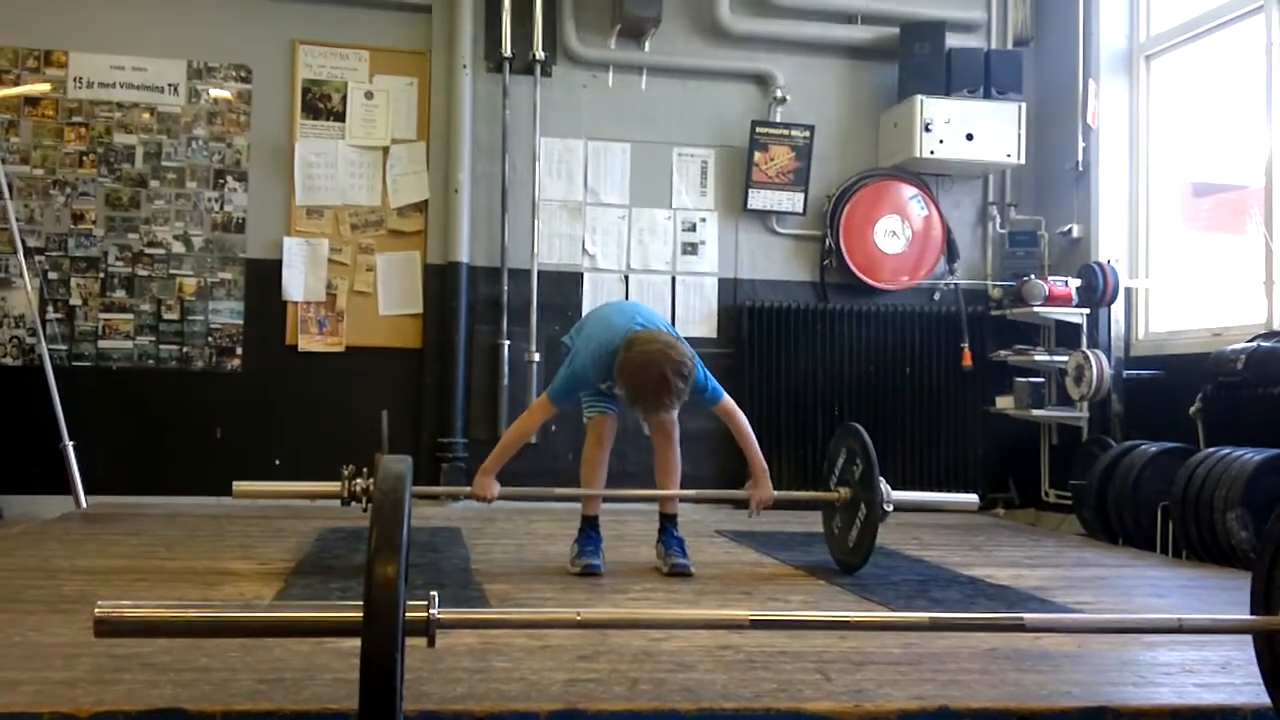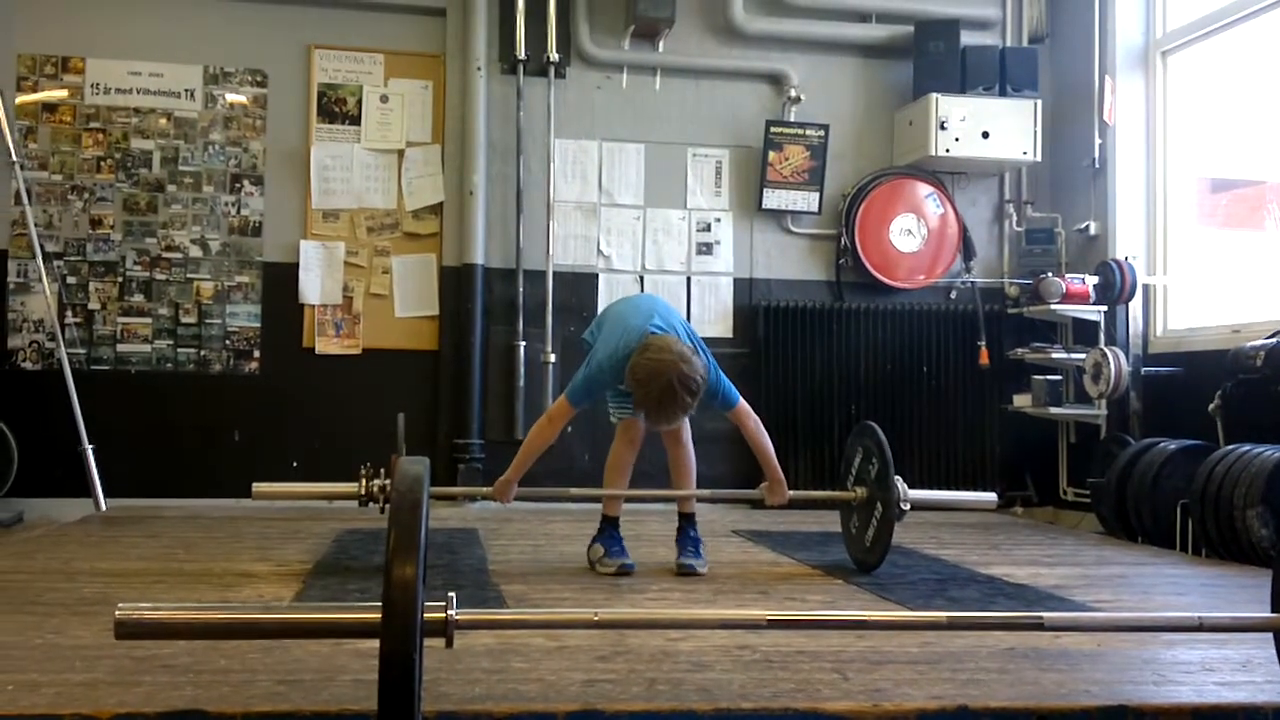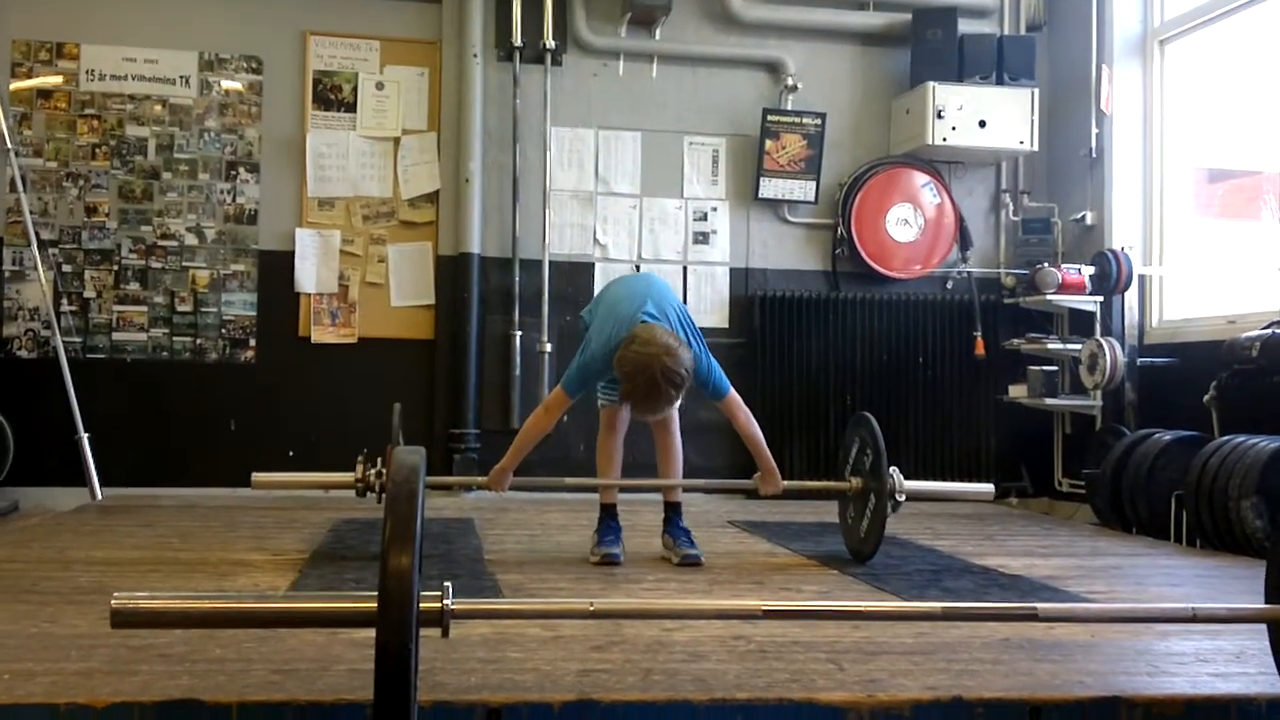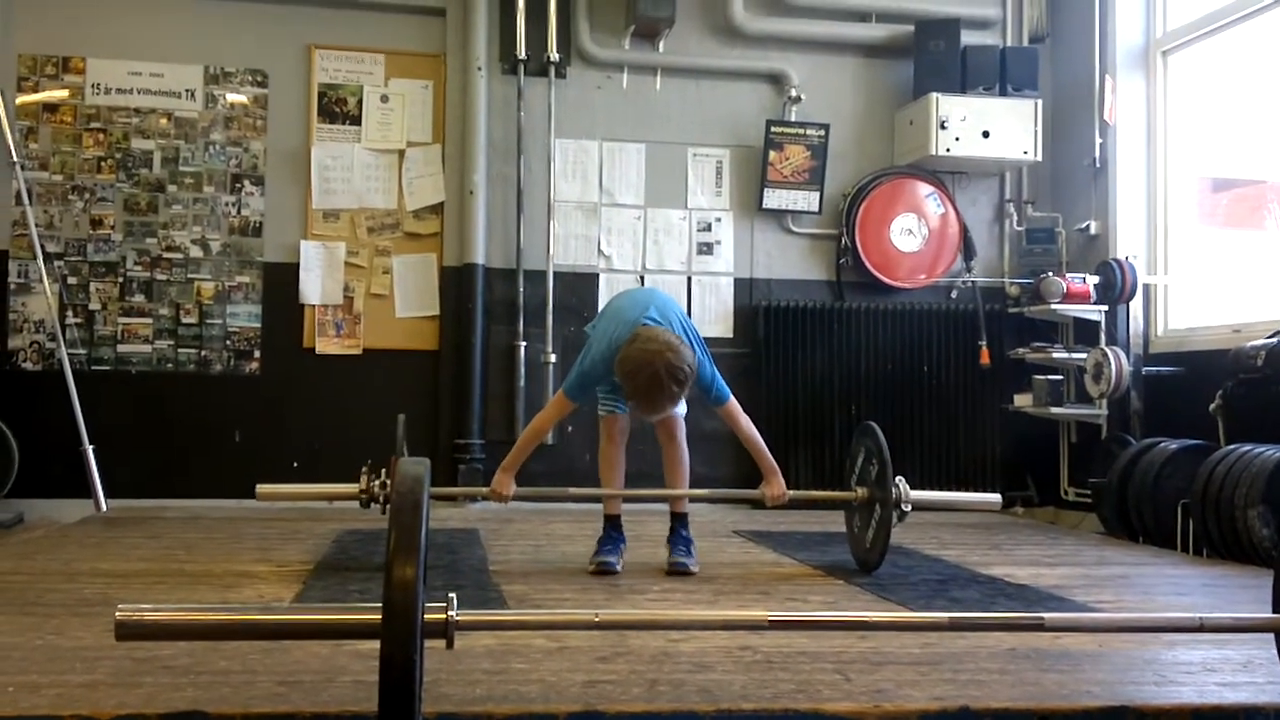
dt=0.5s
person 1, frame 1
left shoulder: (681, 363)
right shoulder: (591, 360)
left elbow: (734, 414)
right elbow: (534, 415)
left wrist: (761, 478)
right wrist: (487, 473)
left hip: (655, 361)
right hip: (598, 350)
left knee: (667, 428)
right knee: (601, 429)
left ankle: (669, 534)
right ankle: (588, 534)
person 1, frame 2
left shoulder: (698, 365)
right shoulder: (608, 361)
left elbow: (748, 420)
right elbow: (553, 419)
left wrist: (776, 480)
right wrist: (510, 479)
left hip: (664, 331)
right hip: (612, 333)
left knee: (678, 431)
right knee: (631, 431)
left ankle: (689, 533)
right ankle: (606, 534)
person 1, frame 3
left shoulder: (691, 353)
right shoulder: (601, 351)
left elbow: (738, 412)
right elbow: (550, 410)
left wrist: (769, 470)
right wrist: (505, 468)
left knee: (666, 419)
right knee: (613, 418)
left ankle: (673, 524)
right ankle: (608, 523)
person 1, frame 4
left shoulder: (692, 357)
right shoulder: (602, 355)
left elbow: (737, 417)
right elbow: (551, 413)
left wrist: (773, 475)
right wrist: (506, 471)
left hip: (666, 327)
right hip: (617, 342)
left knee: (672, 428)
right knee: (613, 429)
left ankle: (679, 533)
right ankle: (612, 533)
